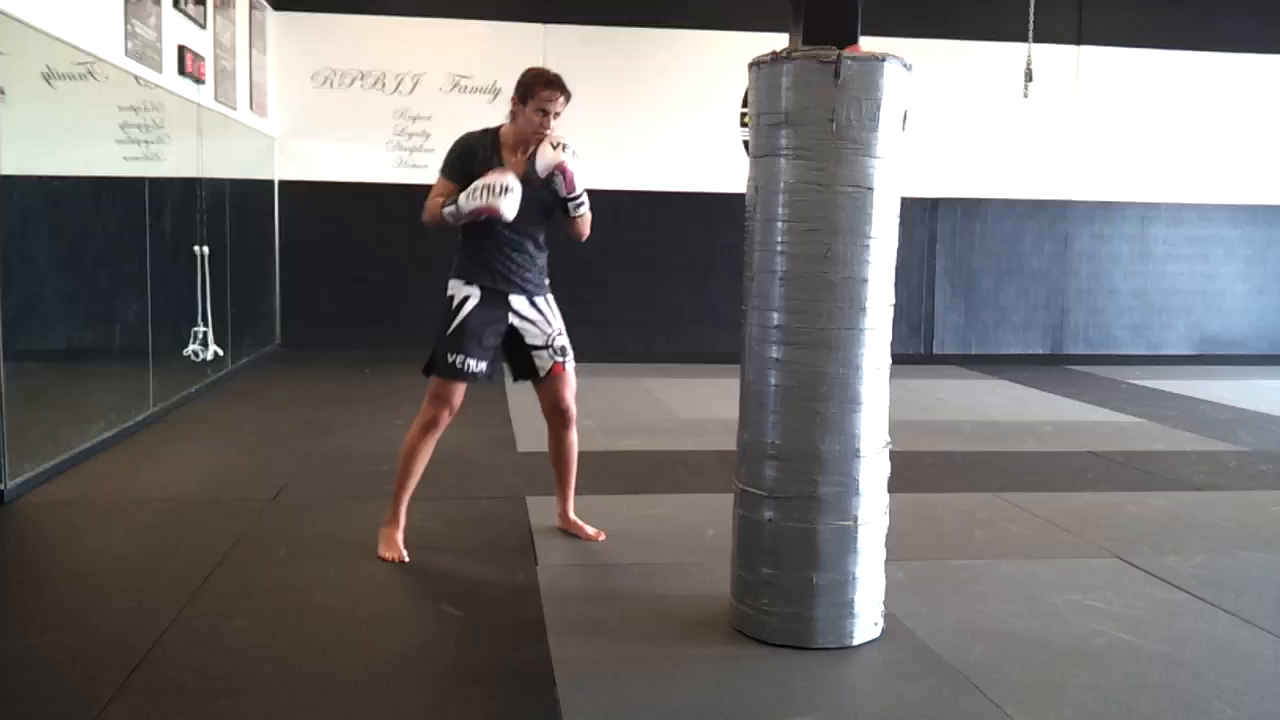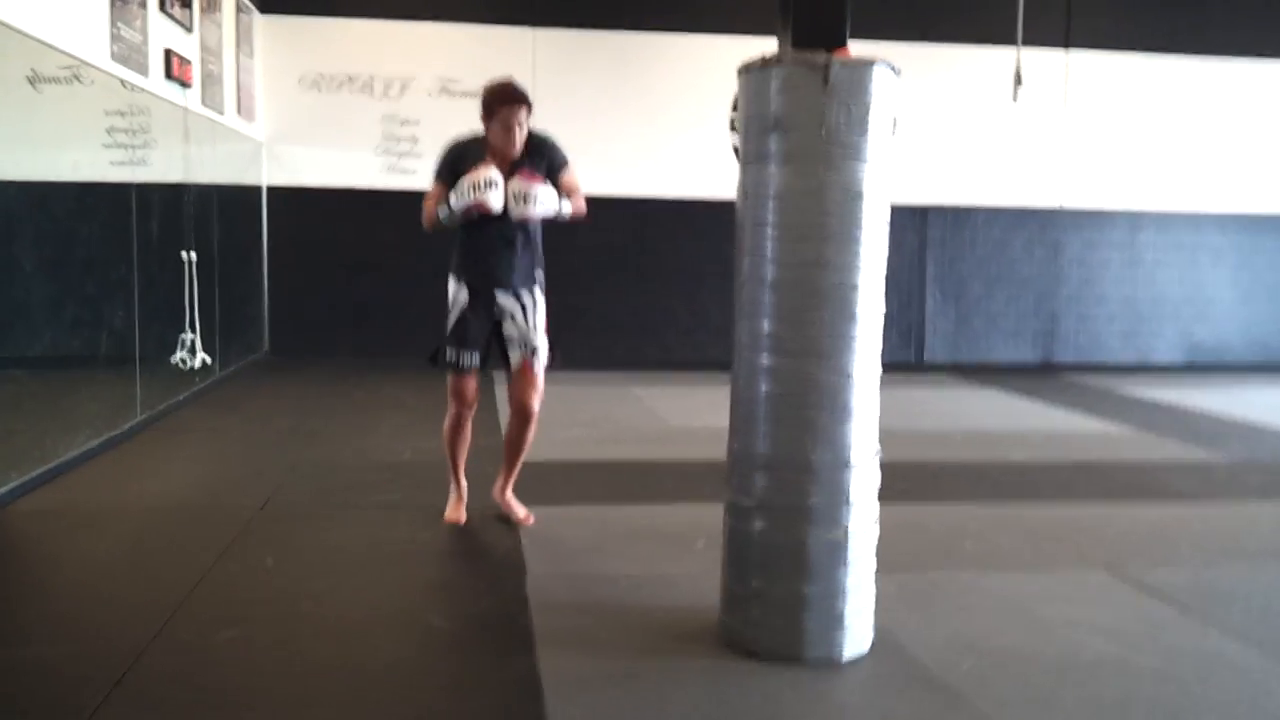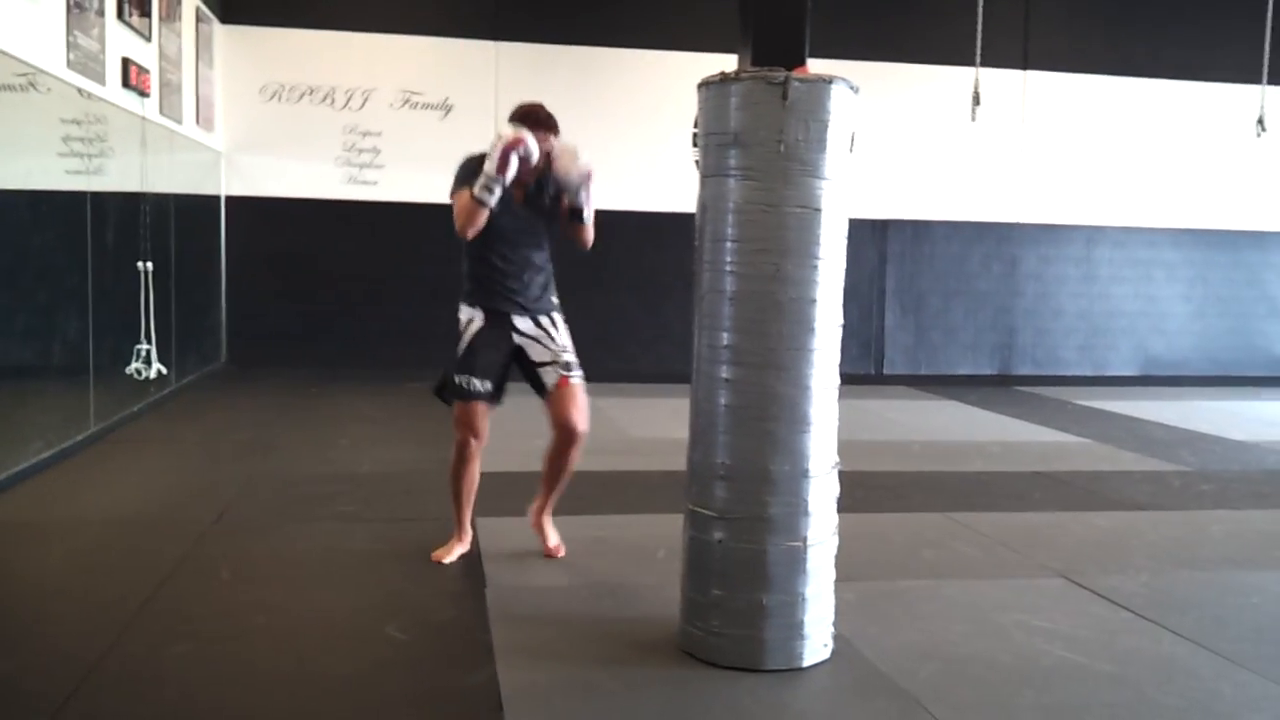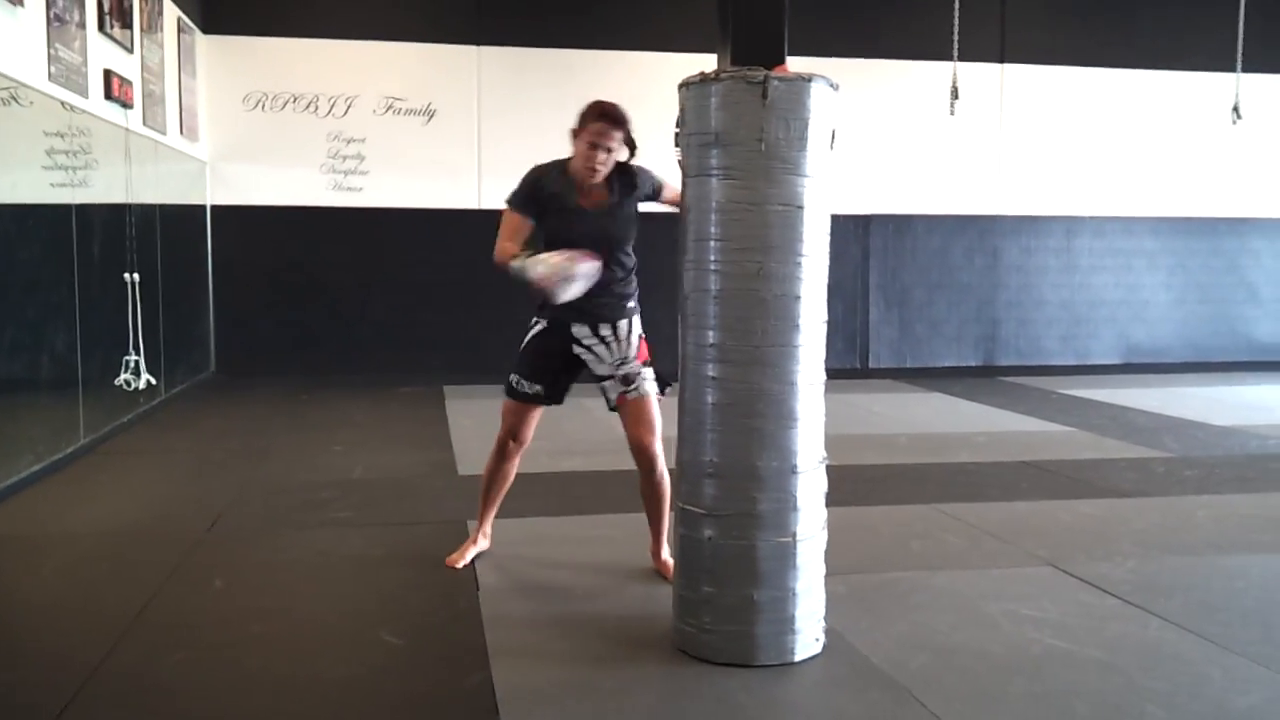
dt=0.7s
person 1, frame 1
left shoulder: (557, 159)
right shoulder: (471, 148)
left elbow: (582, 232)
right elbow: (431, 214)
left wrist: (572, 189)
right wrist: (468, 206)
left hip: (532, 295)
right hip: (476, 293)
left knee: (563, 408)
right knee: (438, 413)
left ankle: (566, 514)
right ankle: (393, 523)
person 1, frame 2
left shoulder: (544, 150)
right shoulder: (461, 155)
left elbow: (578, 204)
right elbow: (429, 218)
left wrist: (549, 202)
right wrist: (458, 203)
left hip: (522, 288)
right hip: (472, 289)
left knee: (526, 406)
right knee: (462, 402)
left ankle: (505, 488)
right ankle: (458, 490)
person 1, frame 3
left shoulder: (552, 175)
right shoulder: (478, 166)
left elbow: (585, 240)
right elbow: (465, 228)
left wrist: (581, 190)
right wrist: (496, 174)
left hip: (539, 314)
right hip: (484, 315)
left knee: (572, 426)
right knee: (469, 434)
left ankle: (541, 511)
right ankle: (461, 534)
person 1, frame 4
left shoulder: (631, 179)
right shoulder: (544, 181)
left elbow: (680, 198)
right elbow: (504, 249)
left hip: (617, 326)
right hip: (558, 323)
left knee: (647, 447)
right knee: (511, 435)
left ankle: (660, 550)
right ankle: (480, 533)
